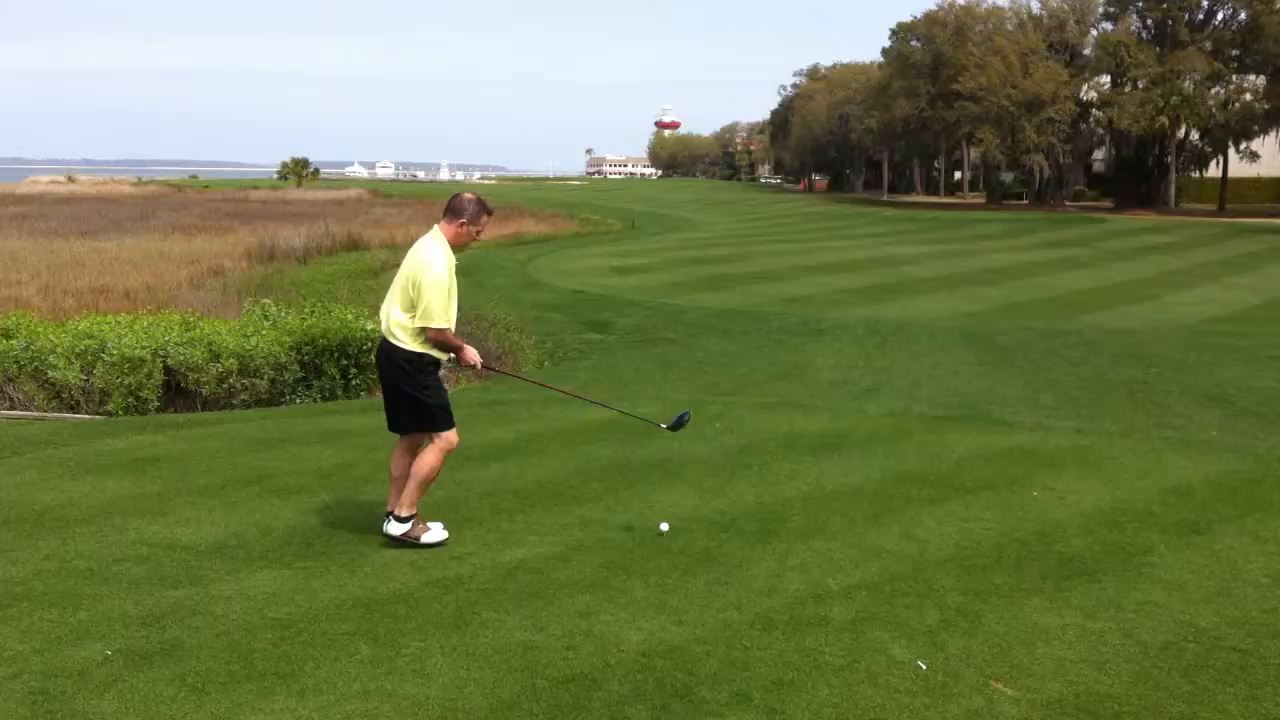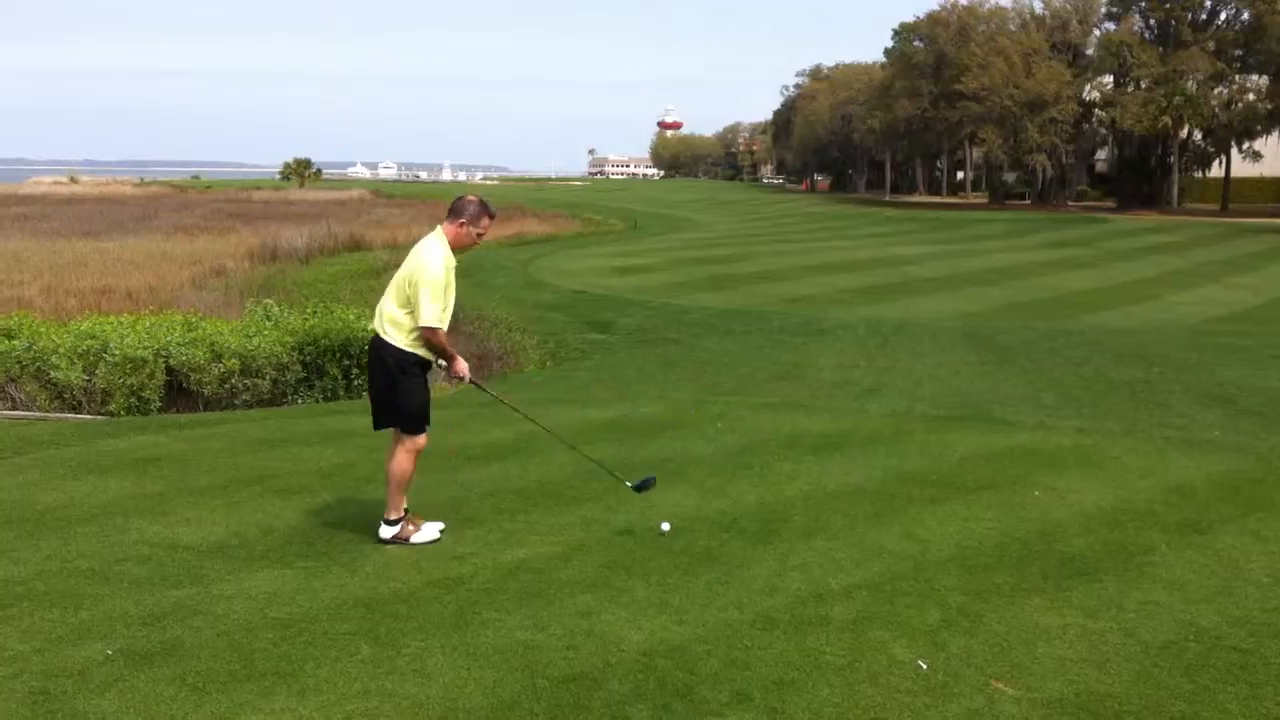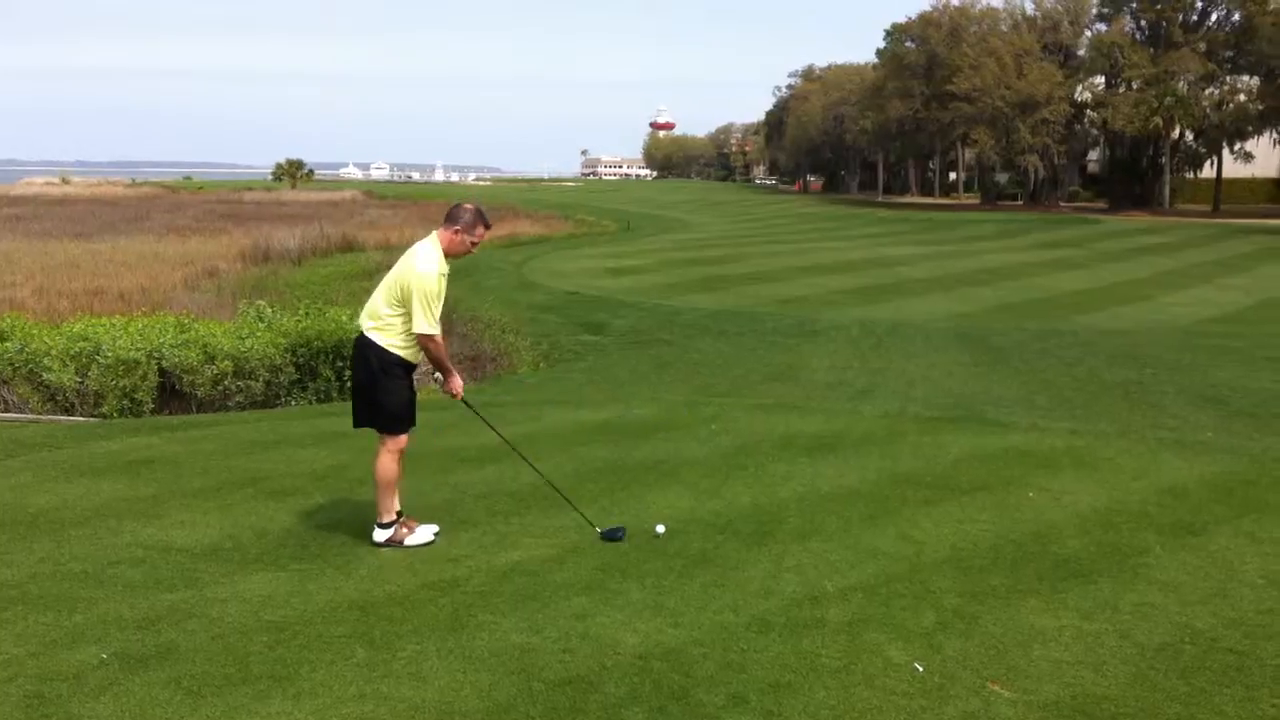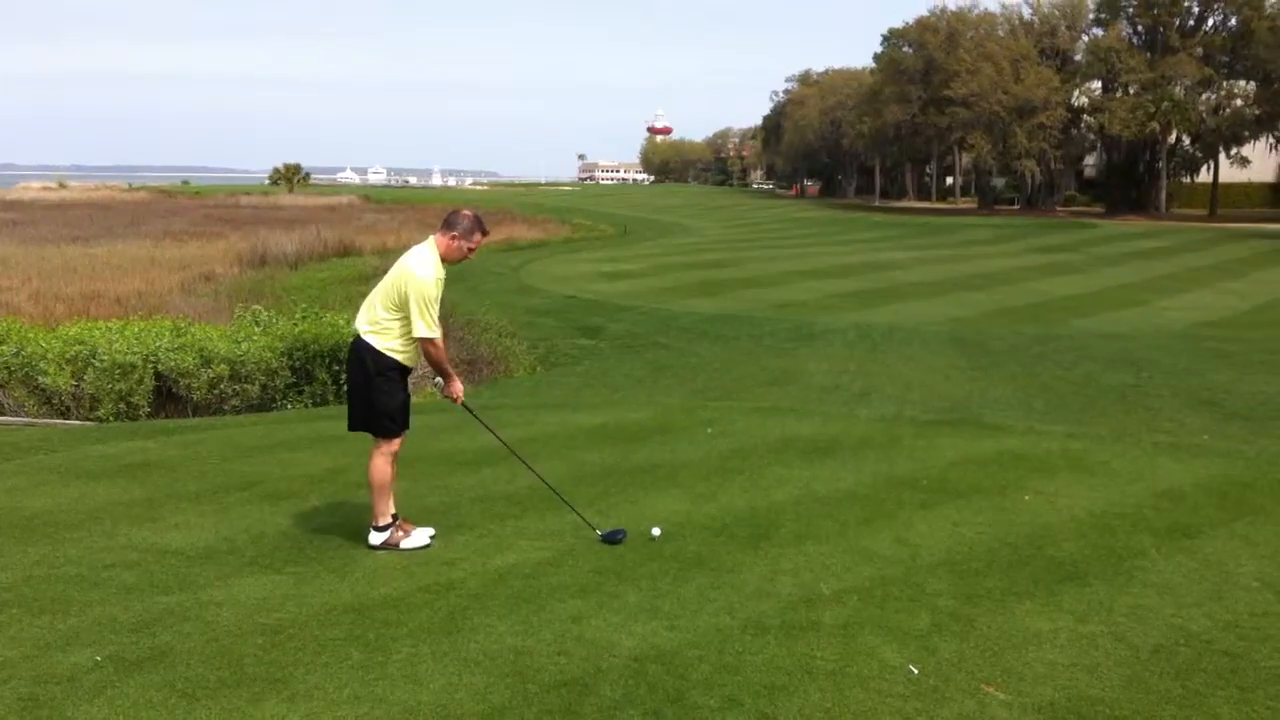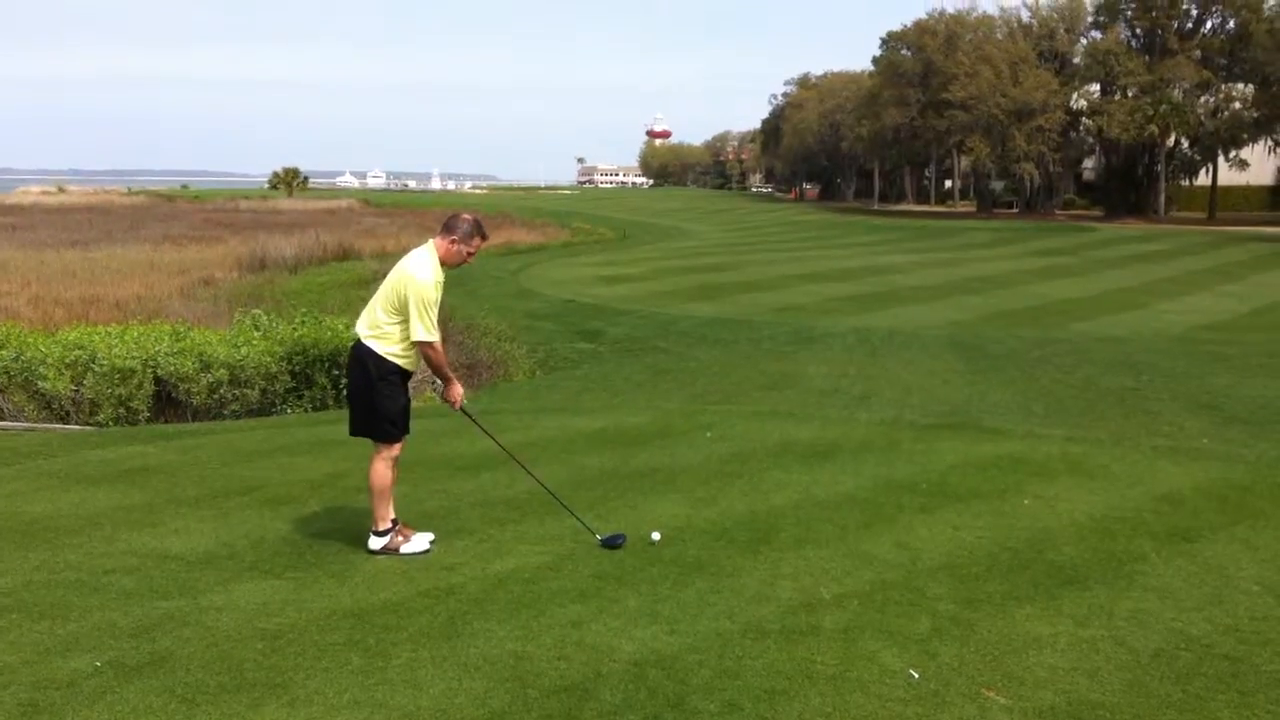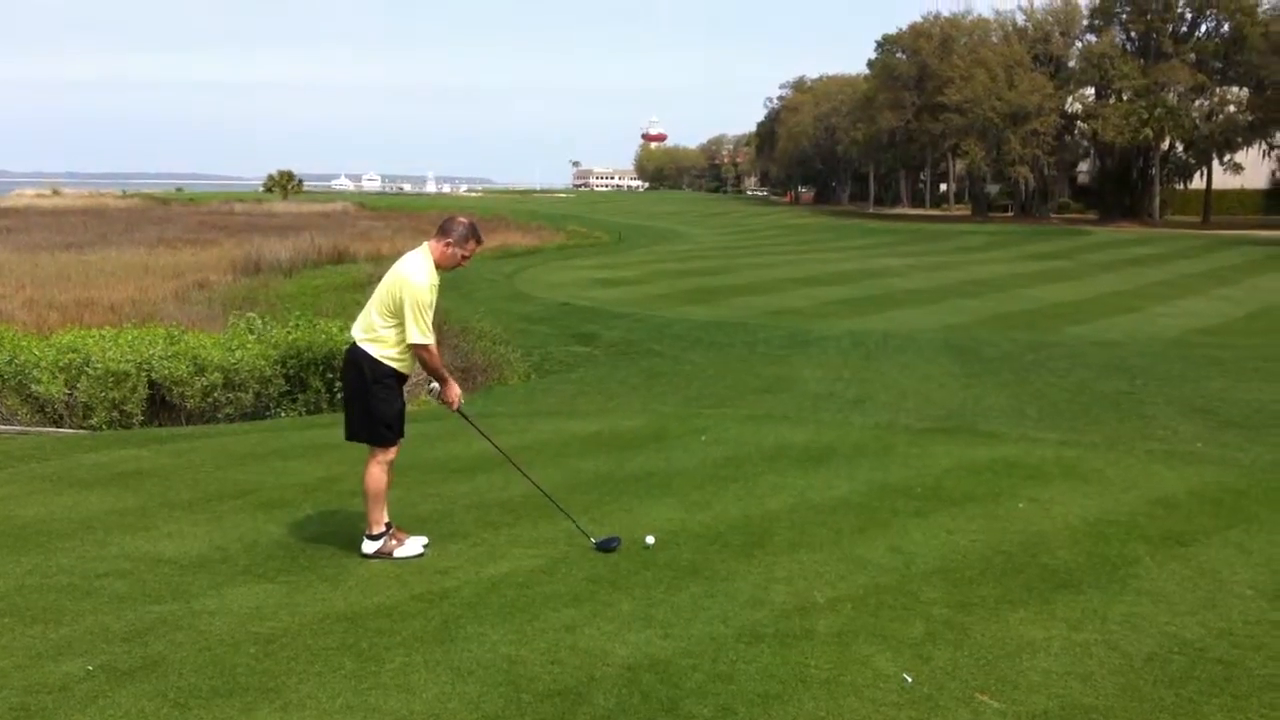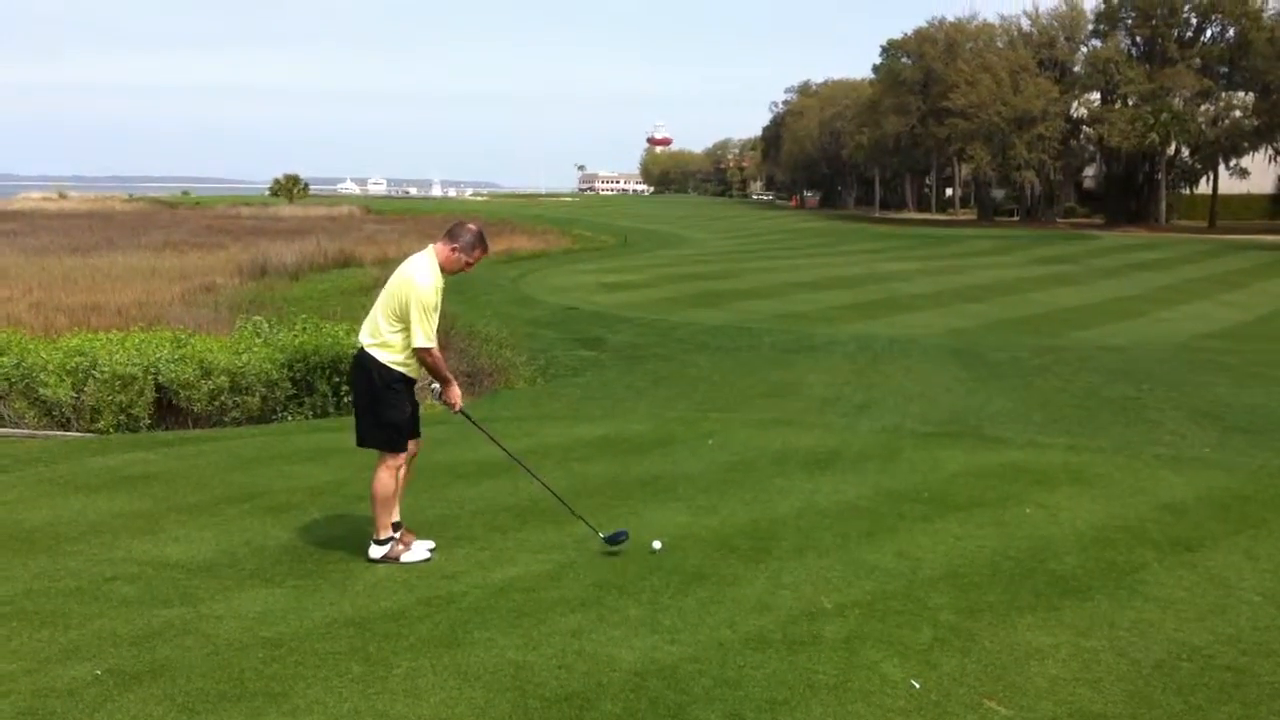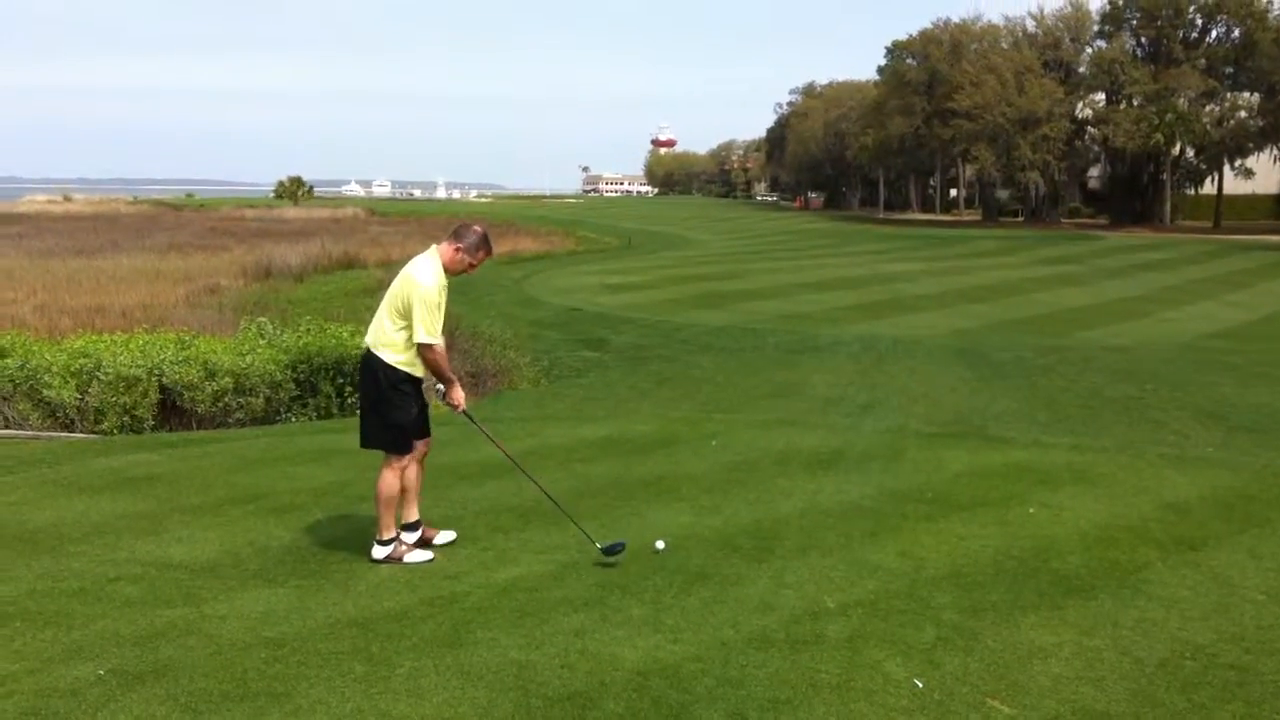
dt=0.2s
person 1, frame 1
left shoulder: (430, 245)
right shoulder: (436, 264)
right elbow: (435, 332)
left wrist: (455, 348)
right wrist: (462, 349)
left hip: (403, 353)
right hip: (410, 359)
left knee: (412, 438)
right knee: (444, 439)
left ankle: (397, 514)
right ankle: (403, 519)
person 1, frame 2
left shoulder: (436, 247)
right shoulder: (434, 263)
right elbow: (430, 330)
left wrist: (447, 356)
right wrist: (453, 358)
left hip: (402, 353)
right hip: (398, 356)
left knee: (406, 437)
right knee: (412, 441)
left ankle: (399, 513)
right ankle: (392, 524)
person 1, frame 3
left shoulder: (431, 252)
right shoulder: (428, 269)
left elbow: (429, 328)
right elbow: (428, 336)
left wrist: (444, 369)
right wrist: (450, 374)
left hip: (391, 353)
right hip: (382, 355)
left knee: (398, 439)
right knee: (393, 441)
left ankle: (393, 514)
right ankle: (385, 527)
person 1, frame 4
left shoulder: (427, 256)
right shoulder: (425, 273)
left elbow: (429, 331)
right elbow: (428, 340)
left wrist: (444, 374)
right wrist: (450, 379)
left hip: (387, 356)
right hip: (377, 358)
left knee: (393, 441)
right knee: (386, 444)
left ankle: (390, 517)
right ankle: (381, 529)
person 1, frame 5
left shoulder: (426, 259)
right shoulder: (423, 276)
left elbow: (427, 335)
right elbow: (427, 343)
left wrist: (444, 378)
right wrist: (450, 382)
left hip: (387, 361)
right hip: (377, 363)
left knee: (393, 447)
right knee: (387, 449)
left ankle: (390, 523)
right ankle: (381, 534)
person 1, frame 6
left shoulder: (421, 262)
right shoulder: (419, 279)
left elbow: (421, 337)
right elbow: (422, 345)
left wrist: (440, 378)
right wrist: (447, 382)
left hip: (383, 364)
right hip: (374, 366)
left knee: (388, 450)
right knee: (382, 453)
left ankle: (383, 526)
right ankle: (375, 538)
person 1, frame 7
left shoulder: (425, 264)
right shoulder: (424, 281)
left elbow: (424, 339)
right elbow: (425, 349)
left wrist: (443, 379)
right wrist: (449, 383)
left hip: (392, 368)
right hip: (382, 371)
left knee: (408, 448)
right knee: (392, 457)
left ankle: (392, 526)
right ankle: (382, 542)
person 1, frame 8
left shoulder: (433, 269)
right shoulder: (426, 280)
left elbow: (433, 334)
right elbow: (427, 347)
left wrist: (448, 379)
right wrist: (451, 384)
left hip: (402, 371)
right hip: (388, 372)
left knee: (418, 448)
right knee: (397, 459)
left ankle: (411, 528)
right ankle: (385, 542)
